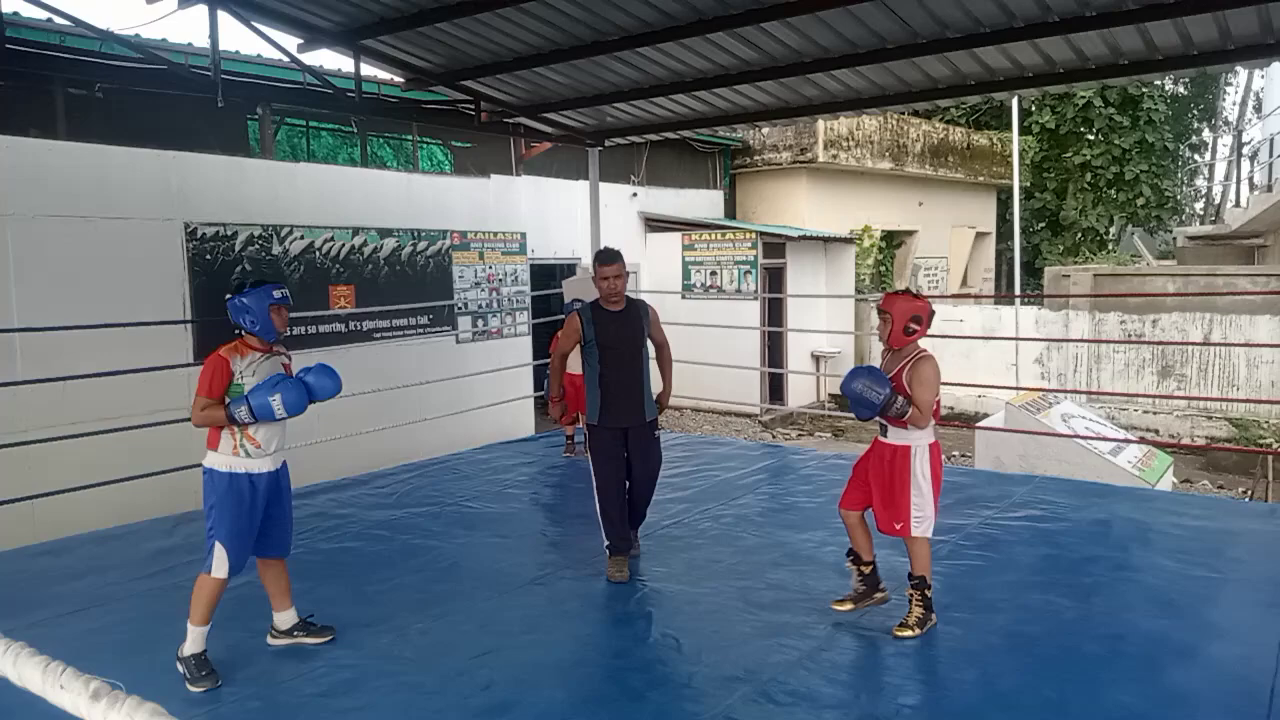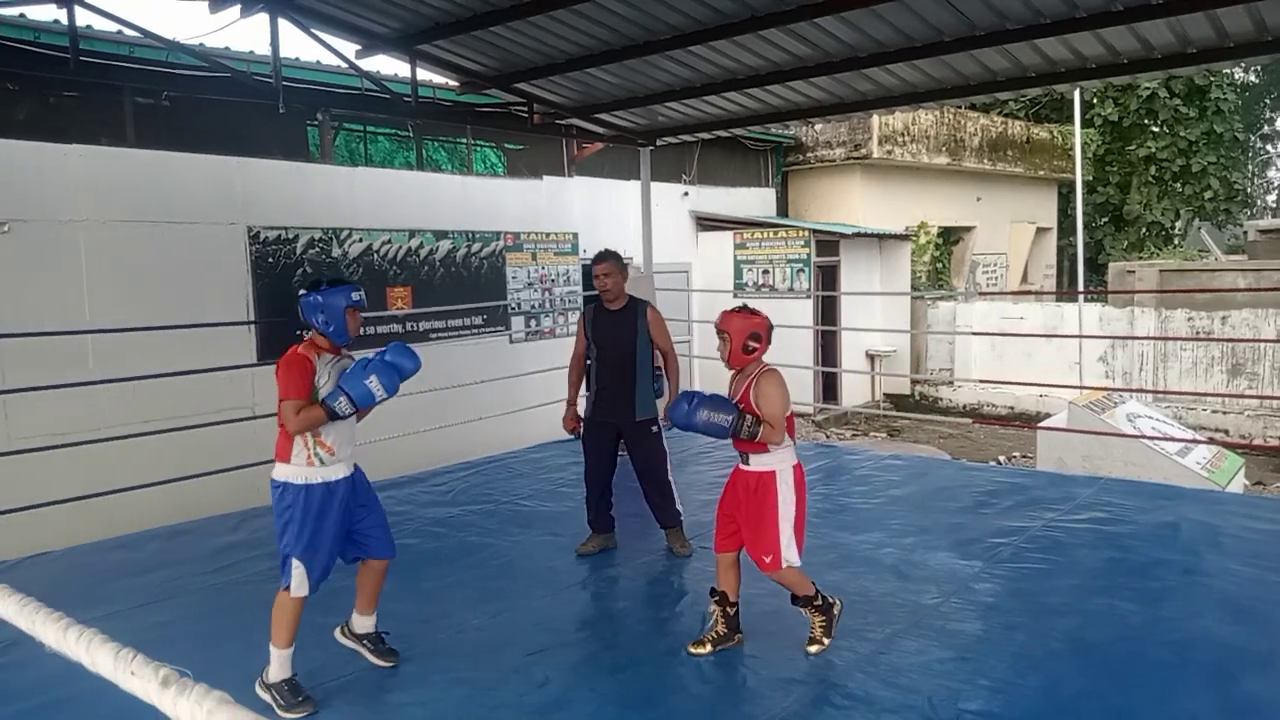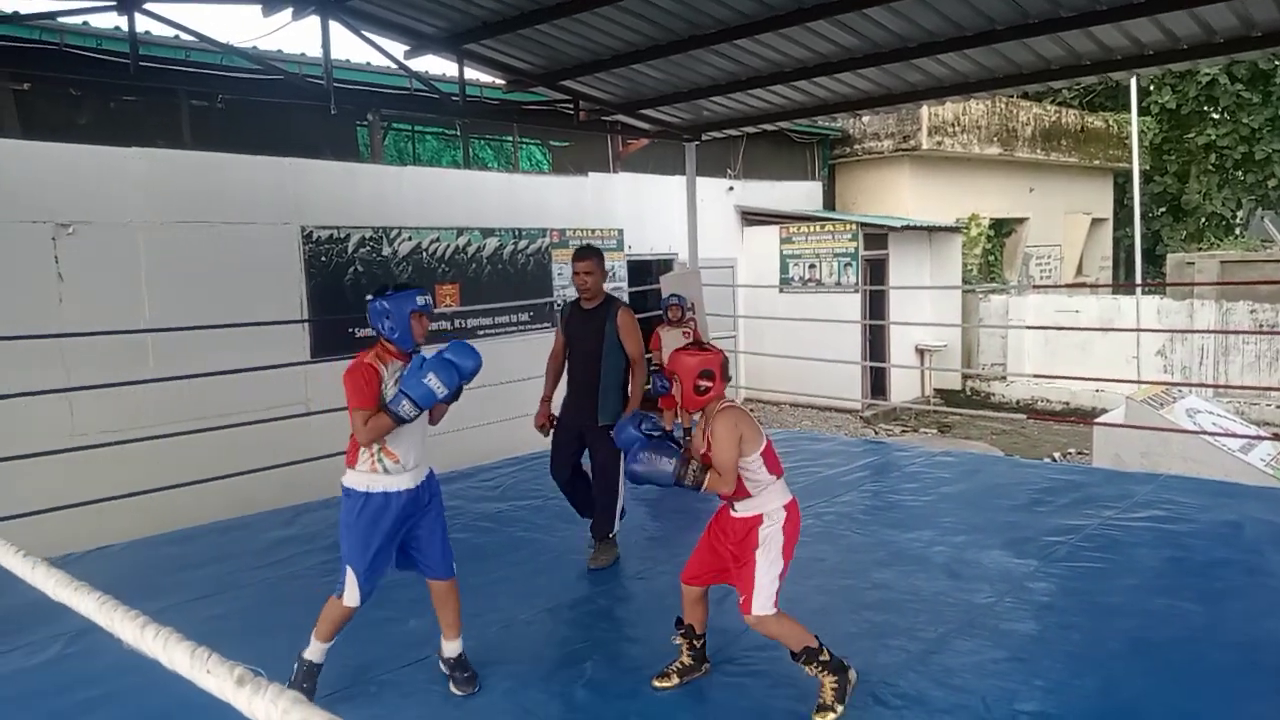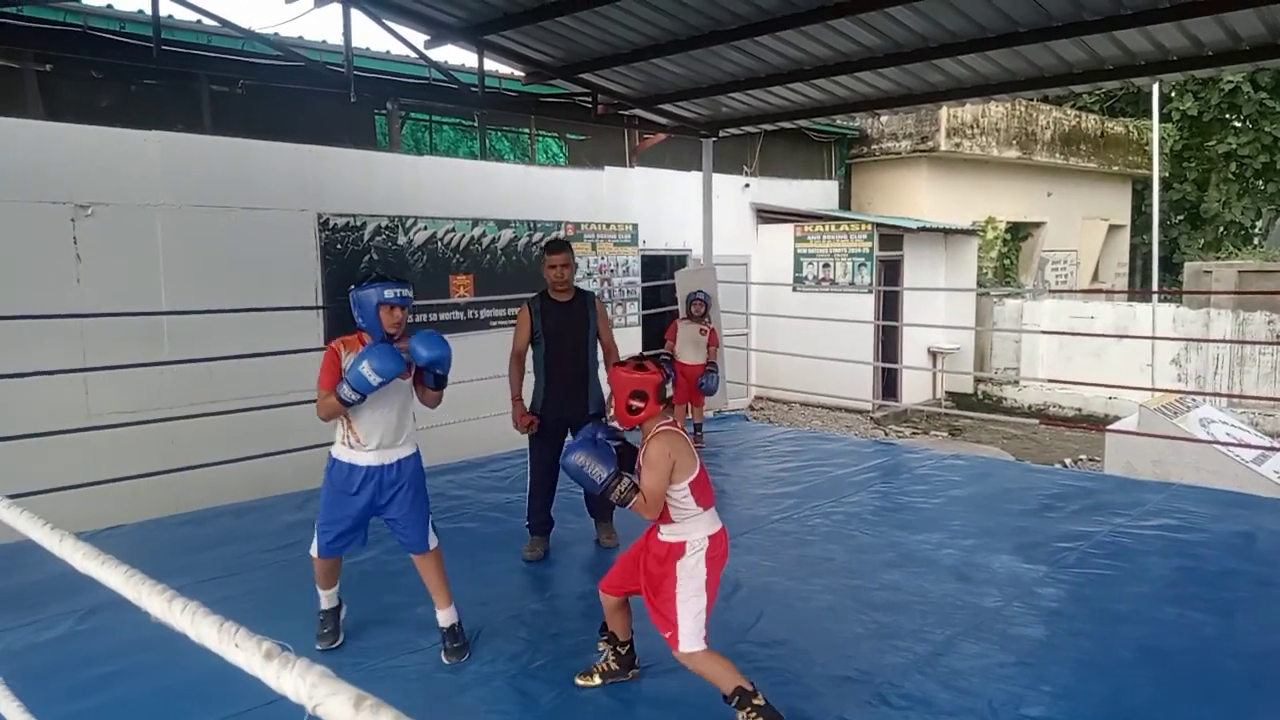
dt=1s
person 1, frame 1
left shoulder: (281, 358)
right shoulder: (224, 360)
right elbow: (200, 415)
left wrist: (304, 393)
right wrist: (249, 409)
left hip: (271, 469)
right hip: (231, 474)
left knee: (273, 551)
right knee: (221, 564)
left ankle: (286, 624)
right ankle: (191, 650)
person 1, frame 2
left shoulder: (343, 358)
right shoulder: (299, 359)
right elbow: (294, 422)
left wrist: (381, 383)
right wrist: (345, 397)
left hip: (345, 477)
right hip: (302, 484)
left knee: (377, 554)
right knee: (299, 583)
left ankle: (360, 628)
right ankle: (276, 677)
person 1, frame 3
left shoulder: (416, 362)
right shoulder: (365, 368)
left elbow: (431, 418)
right elbow: (365, 434)
left wrist: (450, 386)
right wrist: (411, 400)
left hip: (418, 485)
right hip: (371, 495)
left knee: (443, 575)
right knee: (353, 592)
left ankle: (452, 655)
right ankle: (310, 660)
person 1, frame 4
left shoulder: (410, 348)
right shoulder: (340, 351)
left elbow: (431, 401)
right elbow: (323, 409)
left wrist: (437, 370)
right wrist: (356, 385)
left hip: (400, 464)
right hip: (349, 467)
left knee: (422, 545)
right knee: (326, 549)
left ankle: (449, 622)
right ankle: (330, 606)
person 2, frame 1
left shoulder: (924, 364)
right shoulder: (887, 355)
left elbow: (922, 417)
left wrist: (886, 398)
right wrist: (868, 401)
left hip: (913, 453)
right hip: (884, 446)
left knee: (912, 531)
right knee: (850, 510)
left ankle: (922, 607)
right ankle: (869, 584)
person 2, frame 2
left shoulder: (769, 381)
right shoulder: (737, 378)
left elbow: (774, 434)
left wrist: (736, 421)
right wrist: (705, 414)
left hip: (776, 477)
right hip: (744, 474)
left knee: (774, 563)
right knee: (725, 550)
left ankle: (821, 607)
right ankle: (726, 626)
person 2, frame 3
left shoulder: (725, 420)
right shoulder: (712, 416)
left elbow: (725, 482)
right elbow: (701, 463)
left wrist: (674, 467)
right wrist: (662, 444)
left hip: (770, 517)
right hip: (735, 515)
left knee: (758, 613)
right knee: (692, 584)
left ankle: (832, 671)
right ankle: (692, 659)
person 2, frame 4
left shoulder: (662, 443)
right shoulder: (655, 433)
left elbow: (651, 508)
right elbow: (648, 483)
left wrist: (611, 479)
right wrist: (619, 457)
left hip: (693, 546)
right hip: (666, 539)
left knee: (688, 650)
right knee: (611, 591)
right ankle: (621, 661)
person 3, frame 1
left shoulder: (644, 312)
right shoulder: (581, 318)
left elbow: (662, 348)
right elbow: (560, 356)
left wrist: (666, 388)
right wrist: (556, 398)
left hip: (642, 414)
right hip: (602, 418)
left knee: (646, 476)
right knee: (609, 485)
left ankle: (630, 531)
right ankle: (617, 551)
person 3, frame 2
left shoulder: (645, 312)
right shoulder: (588, 317)
left elbow: (668, 355)
right elbow: (578, 361)
left wrist: (675, 399)
right wrist: (571, 405)
left hip: (641, 412)
right hip: (598, 413)
left knee: (655, 471)
right knee: (596, 475)
left ankle: (674, 530)
right ankle: (602, 532)
person 3, frame 3
left shoulder: (620, 313)
right shoulder: (567, 313)
left elbow: (638, 362)
right elbow: (557, 357)
left wrist: (632, 407)
right wrist: (545, 401)
left hip: (607, 413)
right hip: (572, 410)
left knee: (606, 476)
right knee: (560, 468)
left ankle: (606, 539)
right ankle: (601, 518)
person 3, frame 4
left shoulder: (593, 305)
right shoulder: (531, 309)
left elbow: (609, 349)
right elbow: (518, 356)
right wrist: (517, 401)
left hip: (589, 404)
right hip: (546, 406)
right knee: (541, 472)
left ankle: (603, 521)
right ankle: (538, 534)
